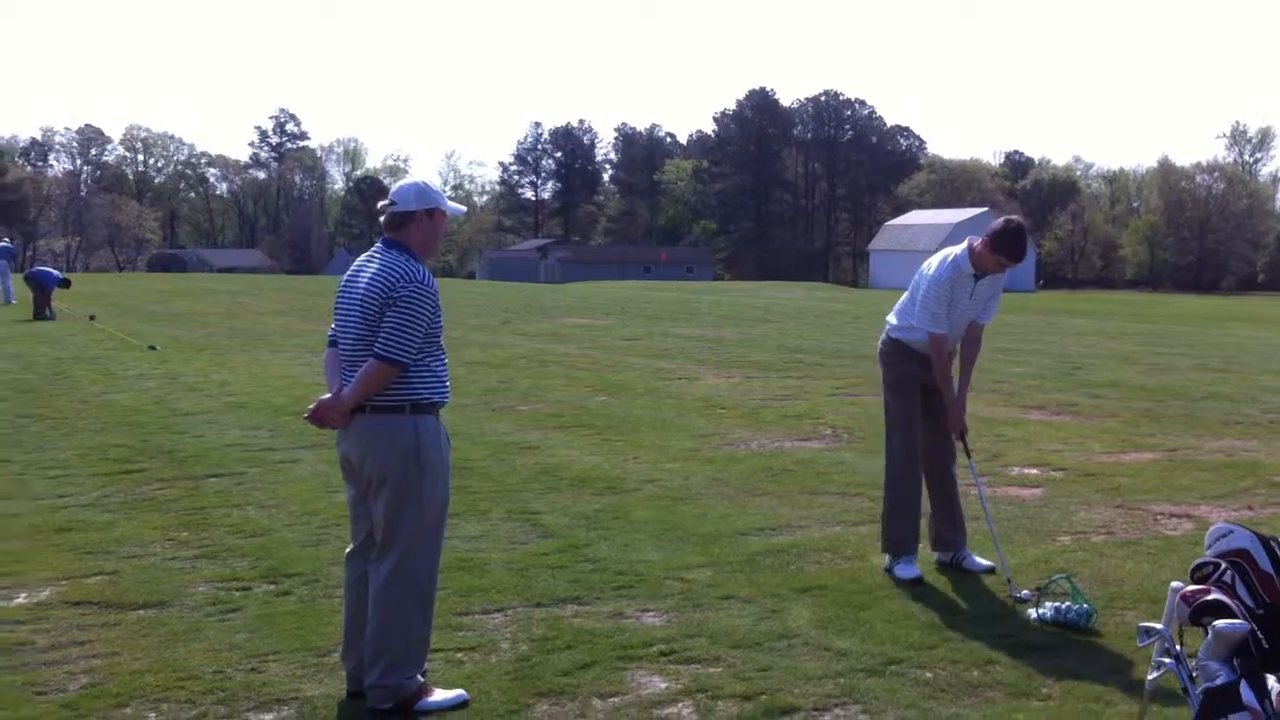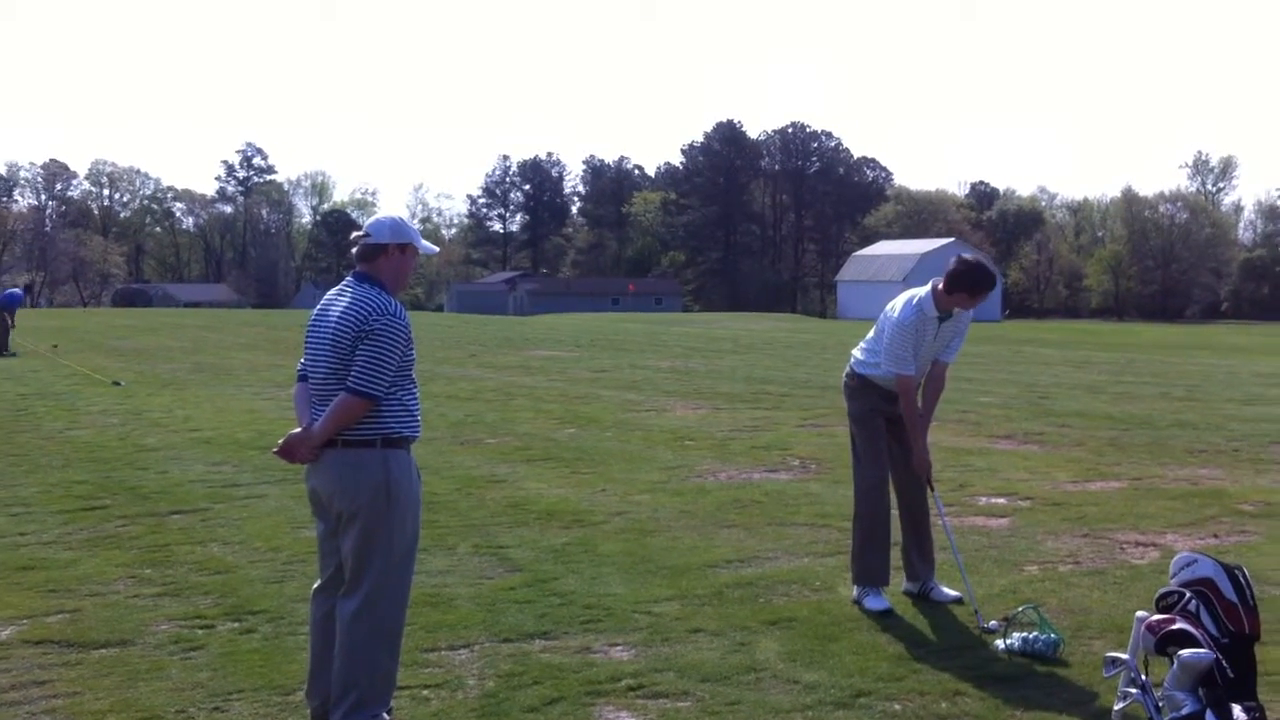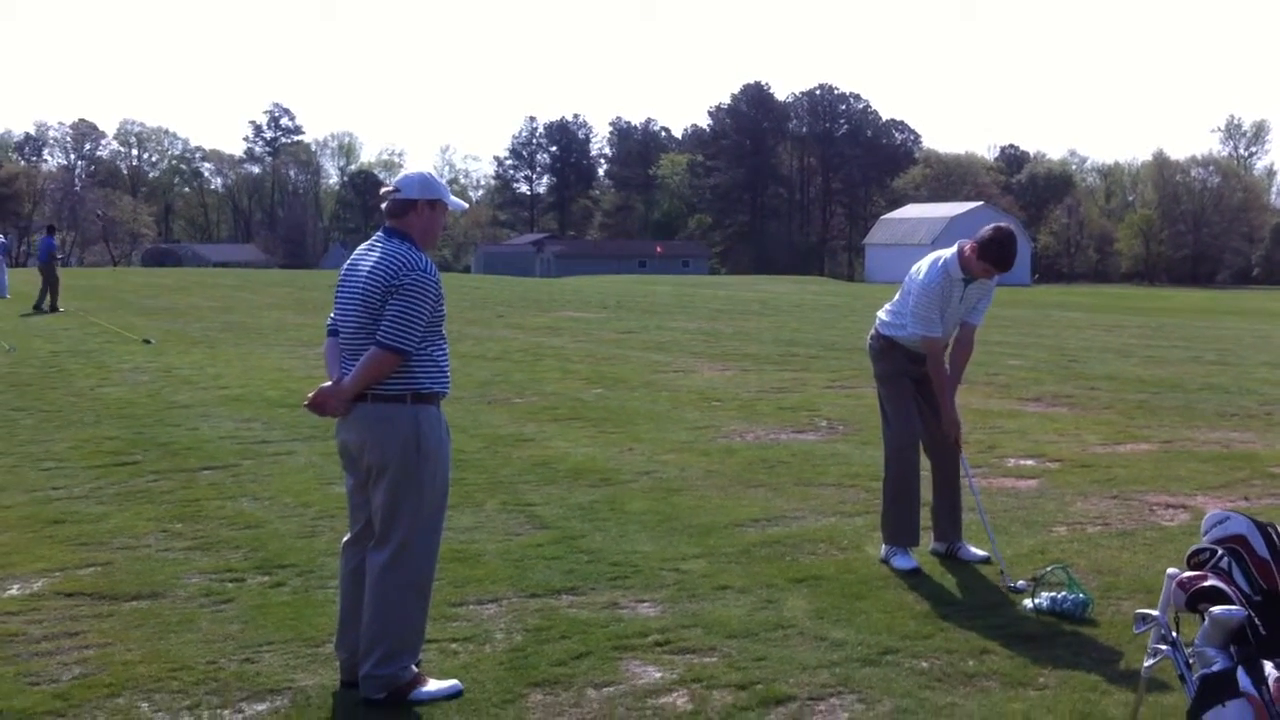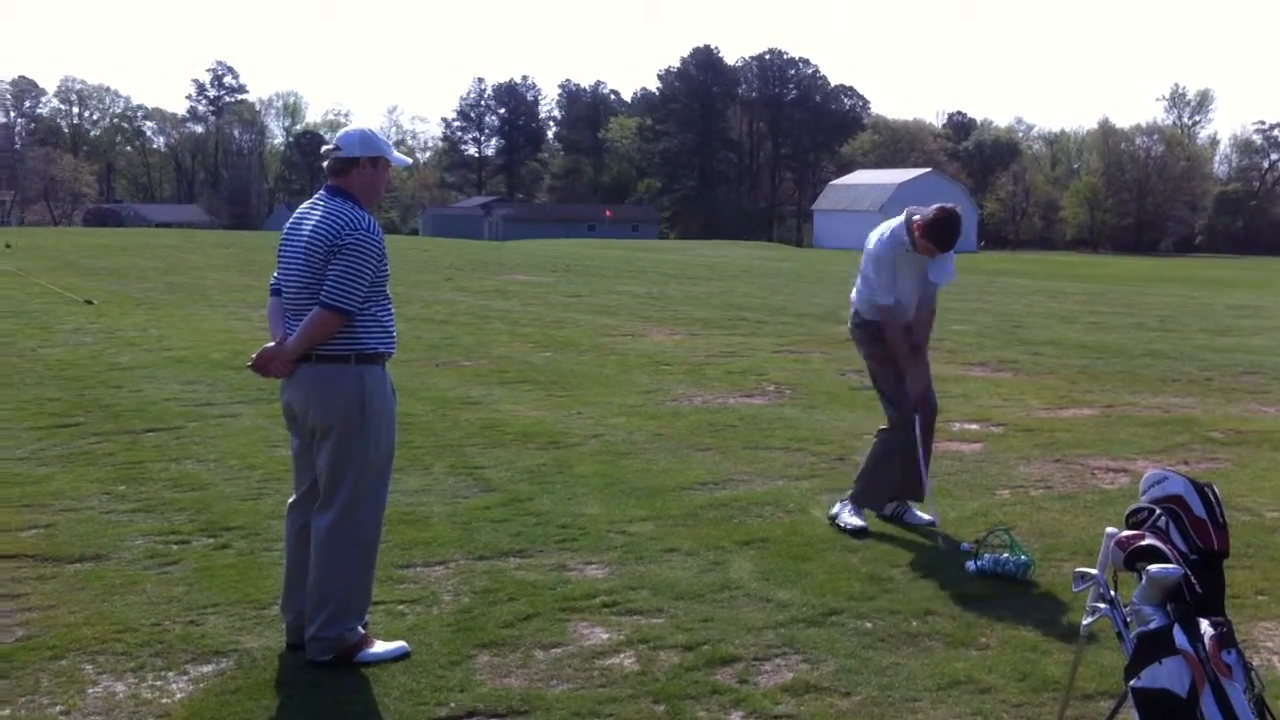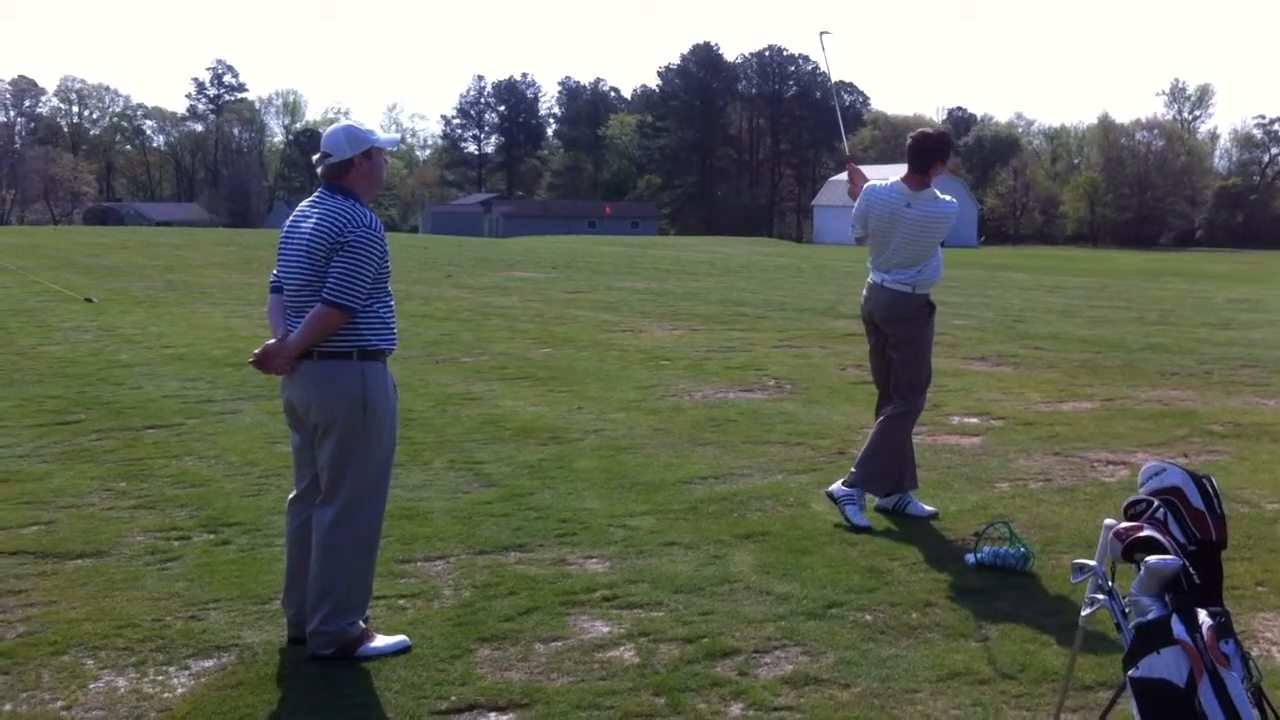
dt=1s
person 1, frame 1
left shoulder: (358, 269)
right shoulder: (414, 279)
left elbow: (337, 346)
right elbow: (388, 362)
left wrist: (337, 401)
right wrist: (340, 404)
left hip: (360, 430)
right hip: (405, 432)
left knee: (367, 552)
right knee: (405, 559)
left ankle: (363, 671)
right ankle: (394, 684)
person 1, frame 2
left shoulder: (328, 303)
right shoulder: (387, 313)
left elbow: (306, 379)
right elbow: (361, 396)
left wrist: (308, 435)
right wrist: (312, 440)
left hip: (329, 465)
right hip: (375, 465)
left knee: (334, 587)
right knee: (373, 595)
person 1, frame 3
left shoulder: (358, 258)
right shoulder: (417, 269)
left elbow: (336, 334)
right elbow: (390, 350)
left wrist: (338, 389)
right wrist: (342, 393)
left hip: (359, 420)
right hip: (405, 422)
left knee: (364, 542)
right knee: (403, 550)
left ankle: (356, 661)
right ankle: (388, 675)
person 1, frame 4
left shoulder: (301, 217)
right shoulder: (360, 227)
left elbow: (279, 293)
right elbow: (333, 310)
left wrist: (281, 348)
right wrist: (286, 354)
left hip: (304, 381)
right hip: (350, 382)
left knee: (309, 503)
right knee: (348, 510)
left ankle: (303, 623)
right ankle: (334, 636)
person 1, frame 5
left shoulder: (301, 215)
right shoulder: (360, 224)
left elbow: (279, 290)
right elbow: (335, 307)
left wrist: (282, 345)
right wrist: (288, 351)
left hip: (305, 377)
right hip: (351, 377)
left knee: (311, 498)
right knee: (350, 505)
left ankle: (304, 617)
right ankle: (336, 631)
person 2, frame 1
left shoulder: (995, 277)
right shoulder: (941, 272)
left elbow: (972, 336)
right elbow: (937, 345)
left wrist: (961, 398)
right wrist: (951, 407)
left hip: (935, 358)
right hip: (902, 353)
left knee: (942, 455)
right knee: (905, 452)
left ankle: (950, 547)
right ankle: (899, 553)
person 2, frame 2
left shoulder: (961, 316)
right shoulder: (905, 315)
left elbow: (935, 377)
right elbow: (906, 389)
left wrist: (921, 439)
right wrist: (918, 447)
left hip: (901, 392)
right hip: (867, 389)
left knee: (914, 485)
right knee: (873, 485)
left ankle: (919, 578)
right ankle: (867, 584)
person 2, frame 3
left shoulder: (986, 279)
right shoulder: (931, 276)
left elbow: (964, 339)
right elbow: (934, 352)
left wrist: (950, 399)
right wrist: (947, 410)
left hip: (928, 353)
right hip: (893, 350)
left knee: (945, 444)
right knee: (904, 443)
left ankle: (947, 538)
right ankle: (895, 543)
person 2, frame 4
left shoulder: (940, 246)
right shoulder: (882, 246)
left elbow: (927, 304)
right elbow: (885, 311)
left wrist: (917, 362)
right wrist: (908, 369)
left hip: (909, 326)
right hip: (875, 328)
left knee: (925, 411)
right knee: (904, 415)
left ankle: (895, 499)
right ankle: (852, 502)
person 2, frame 5
left shoulder: (874, 194)
right shoulder: (947, 211)
left hip: (875, 297)
right hip: (910, 307)
left knee: (893, 398)
right knee: (907, 401)
left ankle: (894, 490)
right ankle: (853, 484)
